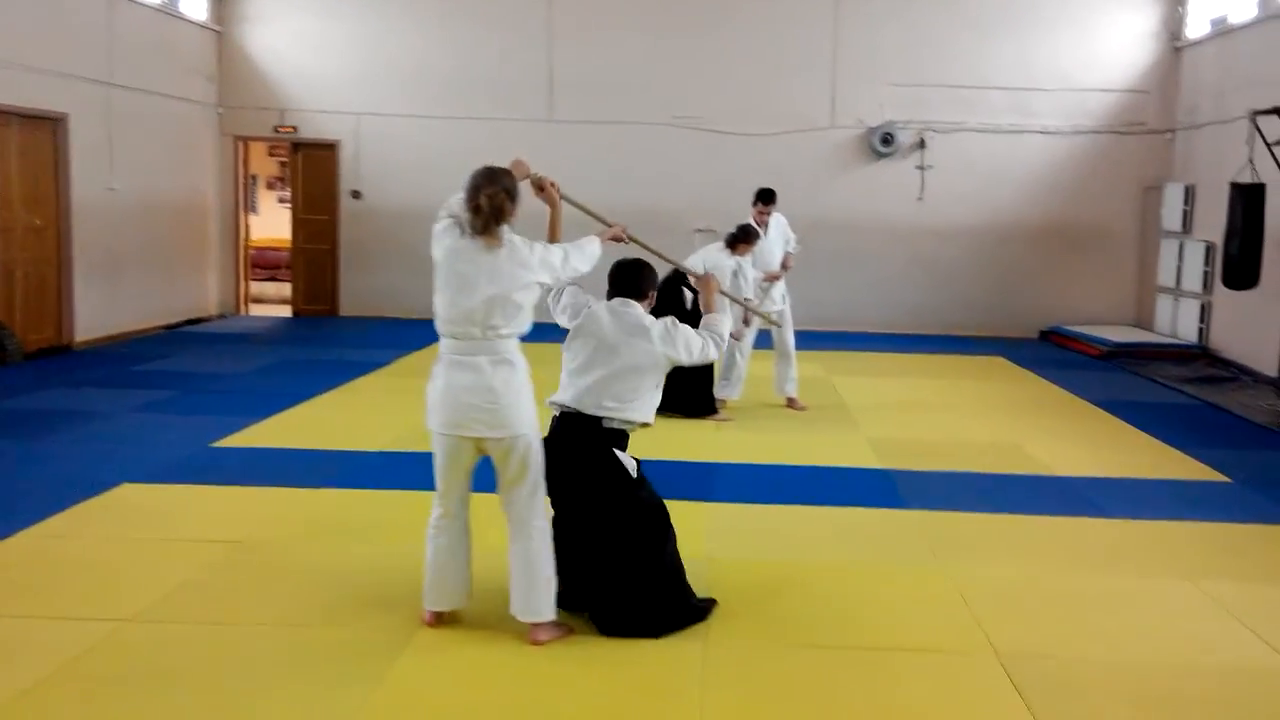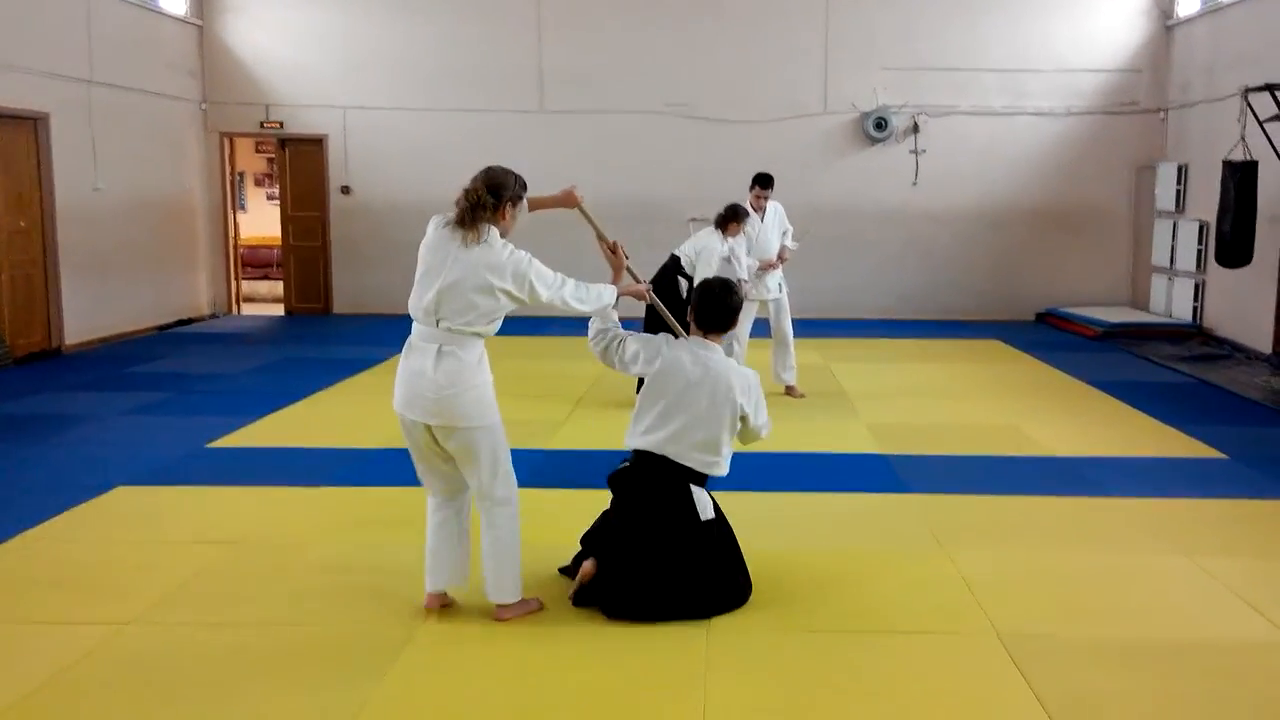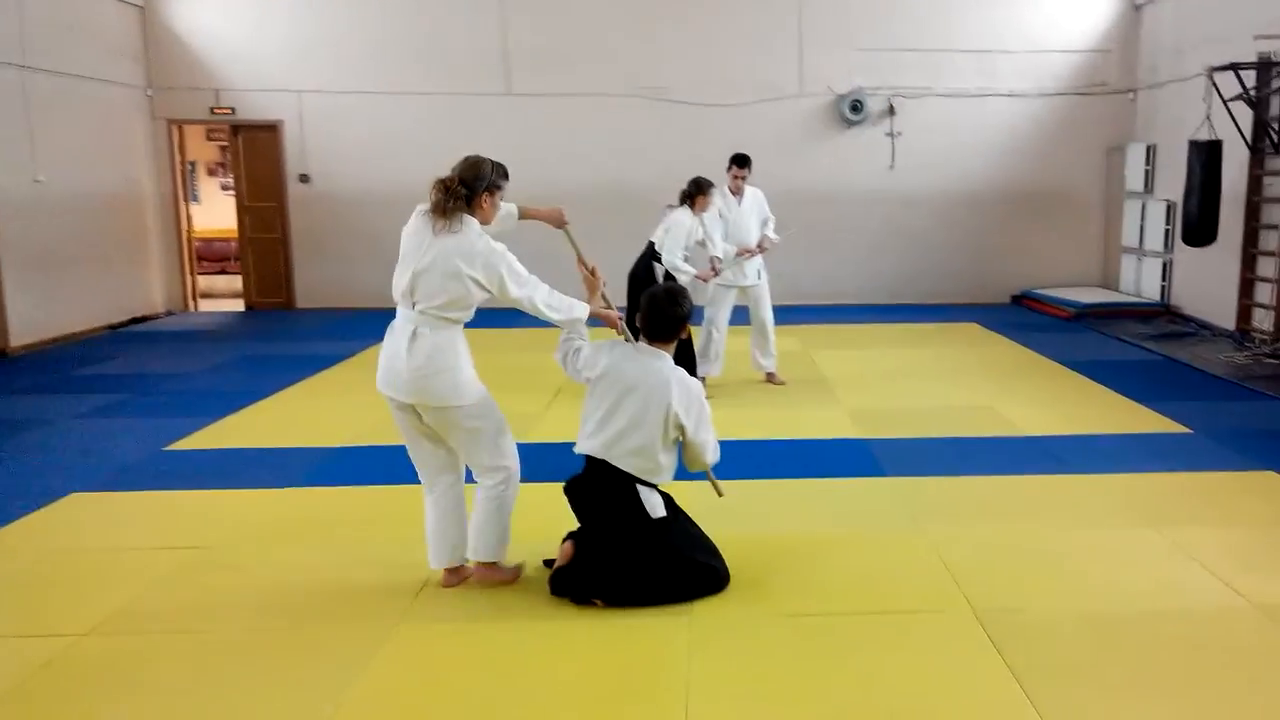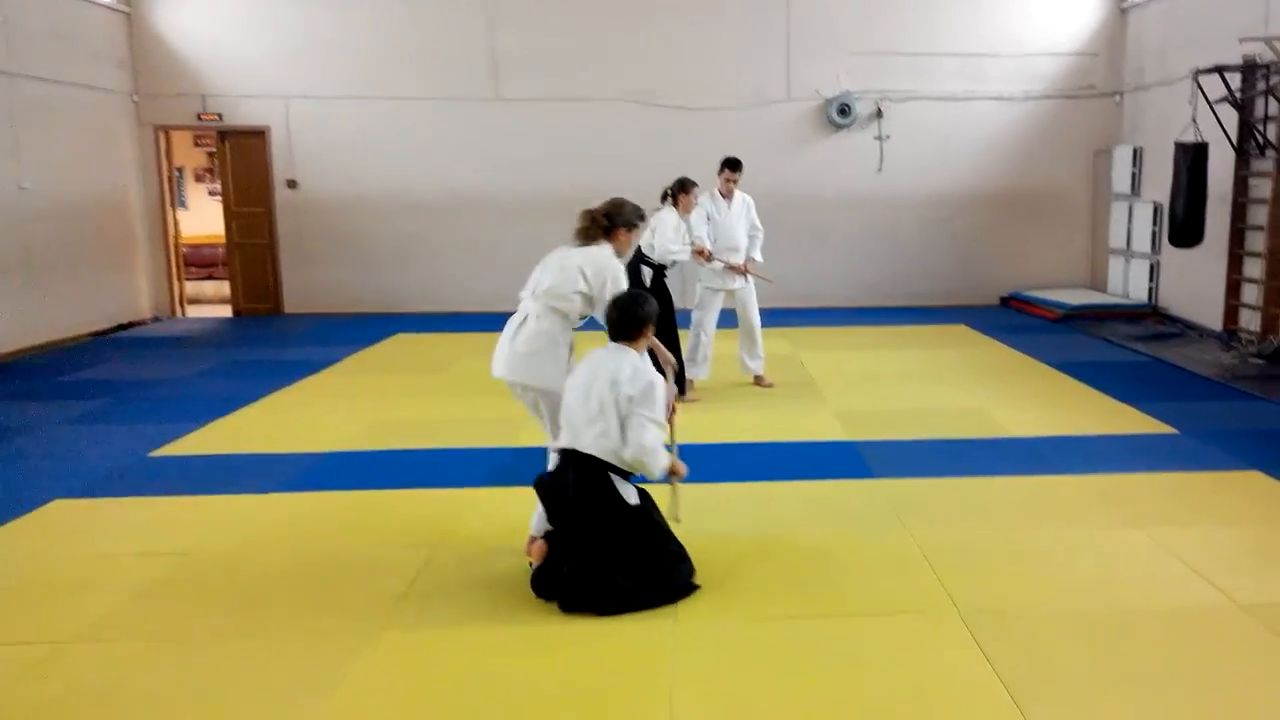
dt=0.7s
person 1, frame 1
left shoulder: (447, 241)
right shoulder: (528, 255)
left elbow: (455, 207)
right elbow: (574, 258)
left wrist: (501, 177)
right wrist: (604, 236)
left hip: (452, 383)
right hip: (503, 385)
left knee: (449, 504)
right knee: (526, 509)
left ankle: (439, 604)
right ankle: (539, 619)
person 1, frame 2
left shoulder: (437, 231)
right shoulder: (508, 262)
left elbow: (479, 214)
right elbow: (569, 293)
left wrist: (549, 201)
right wrist: (623, 290)
left hip: (414, 374)
right hip: (460, 380)
left knee: (444, 491)
right knee: (496, 495)
left ankle: (438, 588)
right ankle: (506, 598)
person 1, frame 3
left shoulder: (420, 221)
right shoulder: (483, 252)
left elbow: (483, 218)
right elbow: (539, 298)
left wrist: (534, 213)
right wrist: (597, 312)
left hip: (398, 360)
right hip: (440, 364)
left knee: (438, 471)
right knee: (498, 461)
left ankle: (451, 564)
right ankle: (484, 559)
person 1, frame 4
left shoulder: (570, 252)
right shoulder: (608, 266)
left elbow: (592, 303)
left wrist: (657, 347)
left hip: (515, 345)
right hip: (543, 351)
right ankle: (544, 534)
person 2, frame 1
left shoulder: (587, 311)
right shoulder: (664, 332)
right elbow: (712, 345)
right wrist: (710, 300)
left hip: (562, 442)
right hip: (602, 452)
right knee: (645, 530)
left ankle: (576, 576)
person 2, frame 2
left shoulder: (660, 351)
right shoulder: (743, 380)
left elbow: (603, 339)
right elbow: (754, 432)
left wrist: (615, 281)
left hip: (637, 480)
right hip: (682, 497)
right knee: (728, 588)
left ankle: (597, 565)
right ankle: (615, 586)
person 2, frame 3
left shoulder: (605, 355)
right shoulder: (686, 389)
left elbow: (569, 352)
right elbow: (702, 459)
left wrist: (589, 303)
left hip: (590, 489)
right hip: (632, 501)
right knee: (711, 574)
left ankle: (580, 551)
right ankle: (608, 583)
person 2, frame 4
left shoulder: (588, 363)
right shoulder: (645, 377)
right elbow: (642, 452)
left wrist: (656, 411)
right wrist: (670, 465)
left hip: (564, 482)
right hip: (602, 489)
right knee: (673, 571)
left ankle: (552, 551)
right ankle: (584, 584)
person 3, frame 1
left shoulder: (780, 221)
left elbow: (790, 239)
left wrist: (788, 255)
right wrist: (763, 276)
left hip: (777, 292)
right hip: (752, 294)
left knee: (786, 344)
right knee: (739, 344)
left ankle: (790, 394)
right ankle: (722, 395)
person 3, frame 2
left shoulder: (777, 210)
left elbow: (787, 230)
left wrist: (786, 247)
right wrist: (758, 264)
left hip: (774, 280)
right hip: (750, 282)
left knee: (784, 332)
right knee: (737, 334)
left ankle: (788, 382)
person 3, frame 3
left shoulder: (757, 196)
right shoulder: (717, 199)
left elbow: (768, 220)
right elbow: (711, 238)
left wrist: (766, 236)
right wrist: (735, 250)
left hip: (754, 266)
right hip: (726, 269)
left knee: (764, 319)
right knee: (715, 321)
left ankle: (769, 369)
right ankle: (702, 372)
person 3, frame 4
left shoulder: (746, 201)
right shoulder: (705, 202)
left elbow: (756, 232)
right elbow: (699, 239)
left wrist: (751, 259)
right wrist: (723, 263)
left hip: (742, 271)
right hip: (713, 273)
left knee: (751, 322)
right knee: (702, 324)
left ankle: (757, 372)
right ankle: (690, 376)
person 4, frame 1
left shoulder: (723, 249)
right shoulder: (723, 263)
left elbow: (743, 269)
right elbow: (720, 300)
left hip: (672, 294)
right hip: (678, 298)
left ankle: (666, 401)
right ankle: (701, 407)
person 4, frame 2
left shoulder: (717, 234)
right shoulder: (713, 245)
left elbow: (735, 250)
left wrist: (741, 280)
left hip: (674, 285)
right hip: (671, 287)
person 4, frame 3
left shoulder: (692, 217)
right shoulder: (680, 220)
left elbow: (705, 239)
right elbow: (670, 259)
left wrist: (714, 257)
right wrist: (697, 274)
left hip: (660, 275)
right hip: (649, 275)
person 4, frame 4
left shoulder: (678, 219)
right shoulder: (666, 218)
left elbow: (673, 249)
right elbow: (663, 250)
left wrist: (699, 252)
right wrist: (692, 250)
left hip: (652, 278)
right hip: (641, 278)
left knee: (665, 331)
